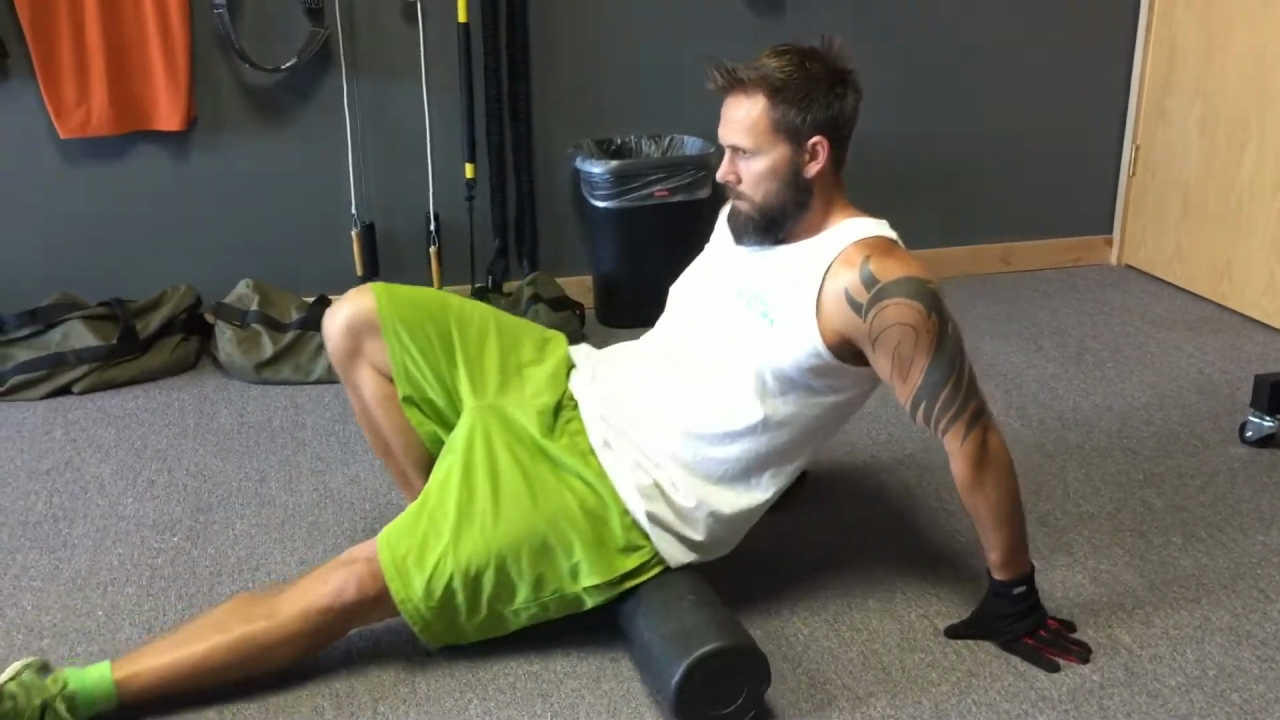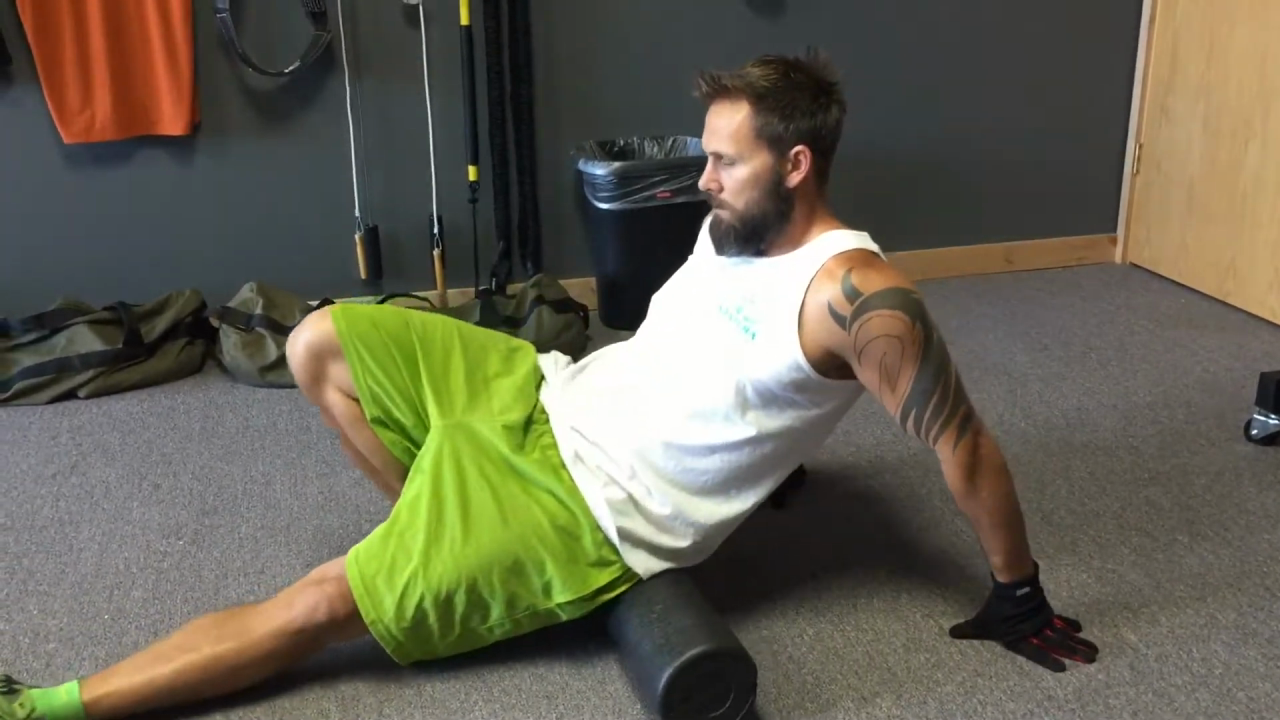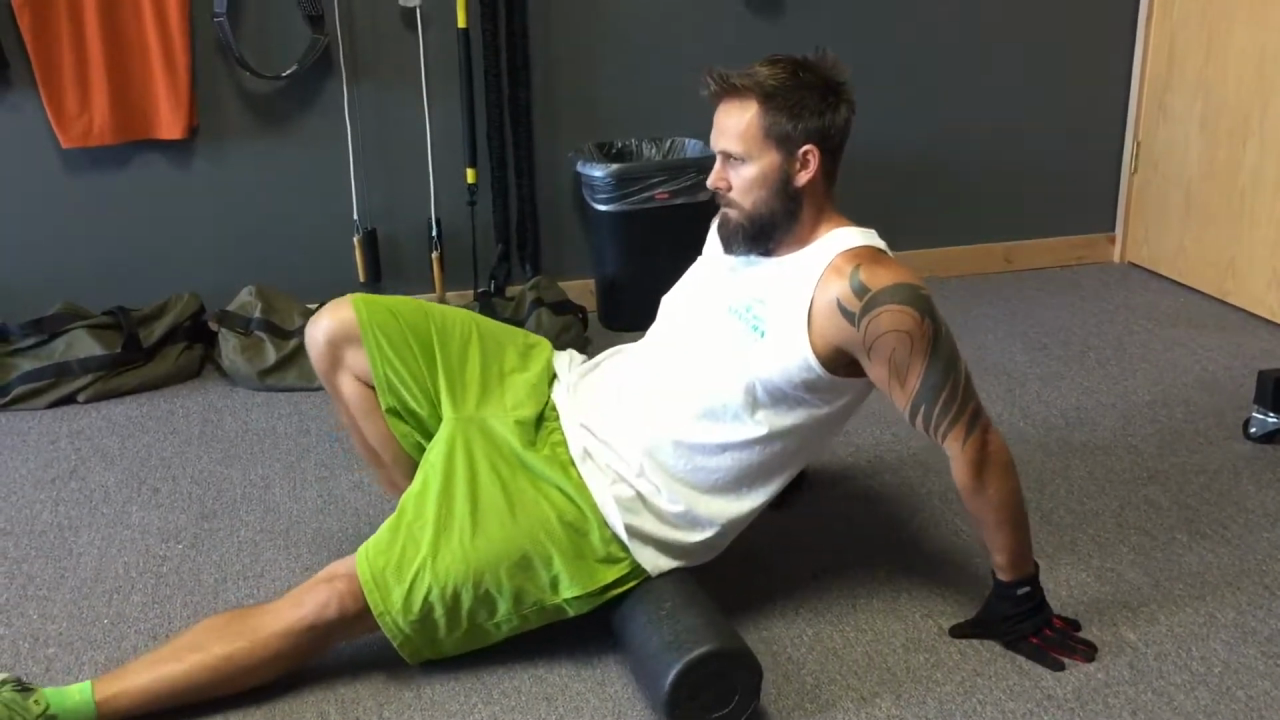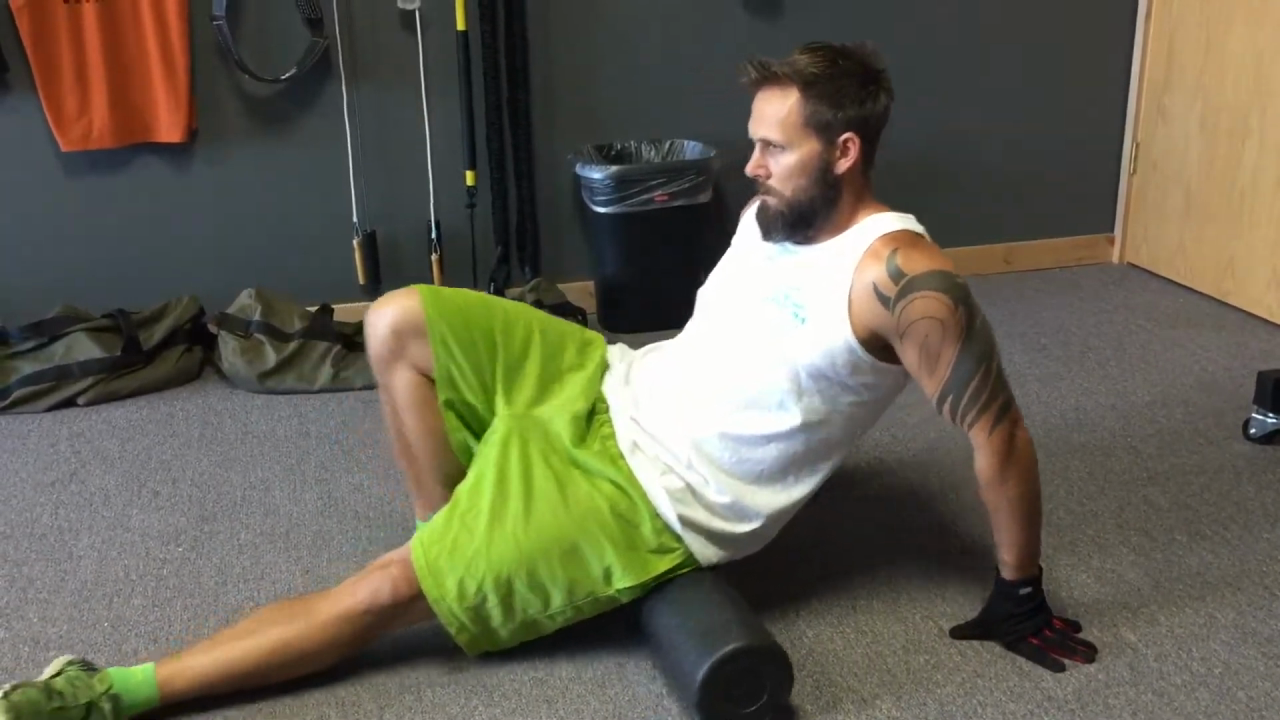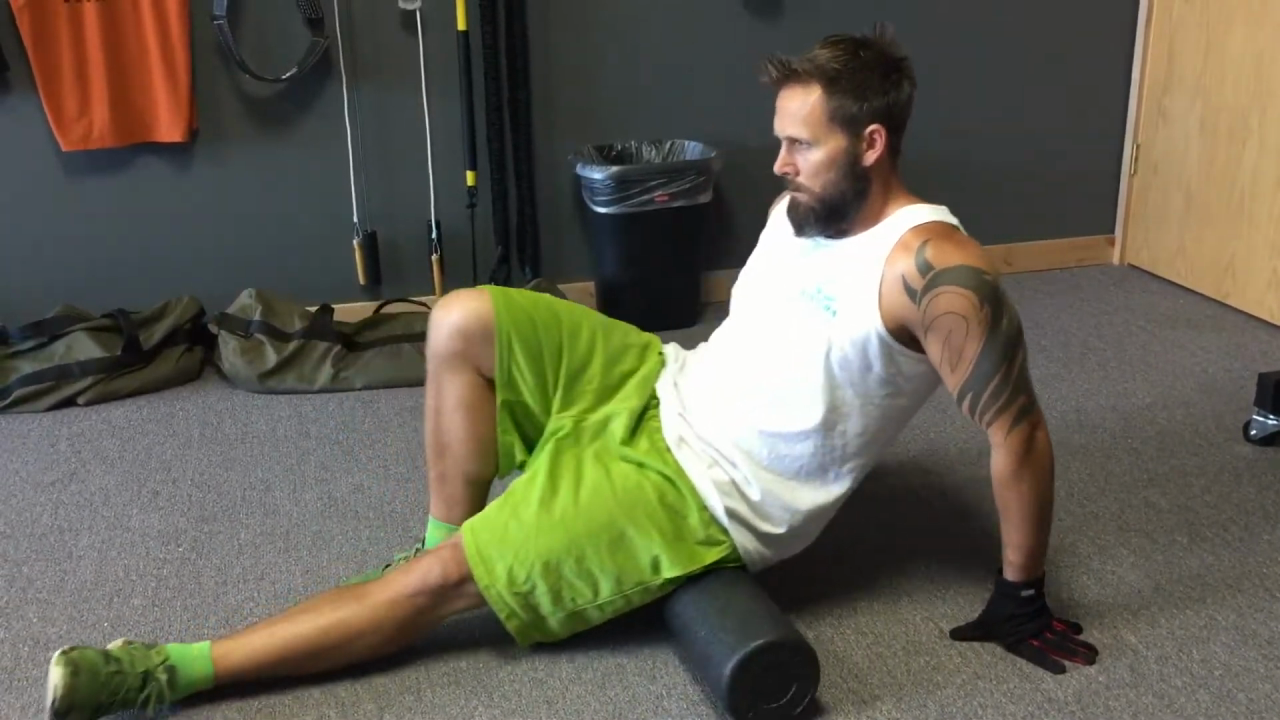
dt=0.3s
person 1, frame 1
left shoulder: (869, 282)
right shoulder: (754, 215)
left elbow: (971, 438)
left wrist: (1012, 597)
left hip: (620, 502)
right hip: (573, 390)
left knee: (351, 586)
right knee: (358, 321)
right ankle: (445, 530)
person 1, frame 2
left shoulder: (851, 294)
right shoulder: (738, 224)
left elbow: (962, 446)
left wrist: (1017, 597)
left hip: (595, 509)
right hip: (552, 400)
left knee: (325, 602)
right knee: (321, 344)
right ankle: (439, 533)
person 1, frame 3
left shoulder: (859, 291)
right shoulder: (745, 224)
left elbow: (971, 442)
left wrist: (1016, 597)
left hip: (601, 508)
right hip: (560, 394)
left knee: (336, 598)
right knee: (341, 331)
right ankle: (437, 535)
person 1, frame 4
left shoulder: (895, 275)
right shoulder: (776, 213)
left elbow: (997, 432)
left wrist: (1020, 597)
left hip: (650, 499)
right hip: (609, 393)
left knee: (388, 590)
right knee: (403, 321)
right ankle: (450, 531)
person 1, frame 5
left shoulder: (930, 268)
right shoulder: (805, 206)
left elbow: (1016, 432)
left wrist: (1020, 598)
left hip: (702, 496)
right hip: (658, 392)
left knee: (441, 583)
right knee: (466, 321)
right ankle: (444, 535)
